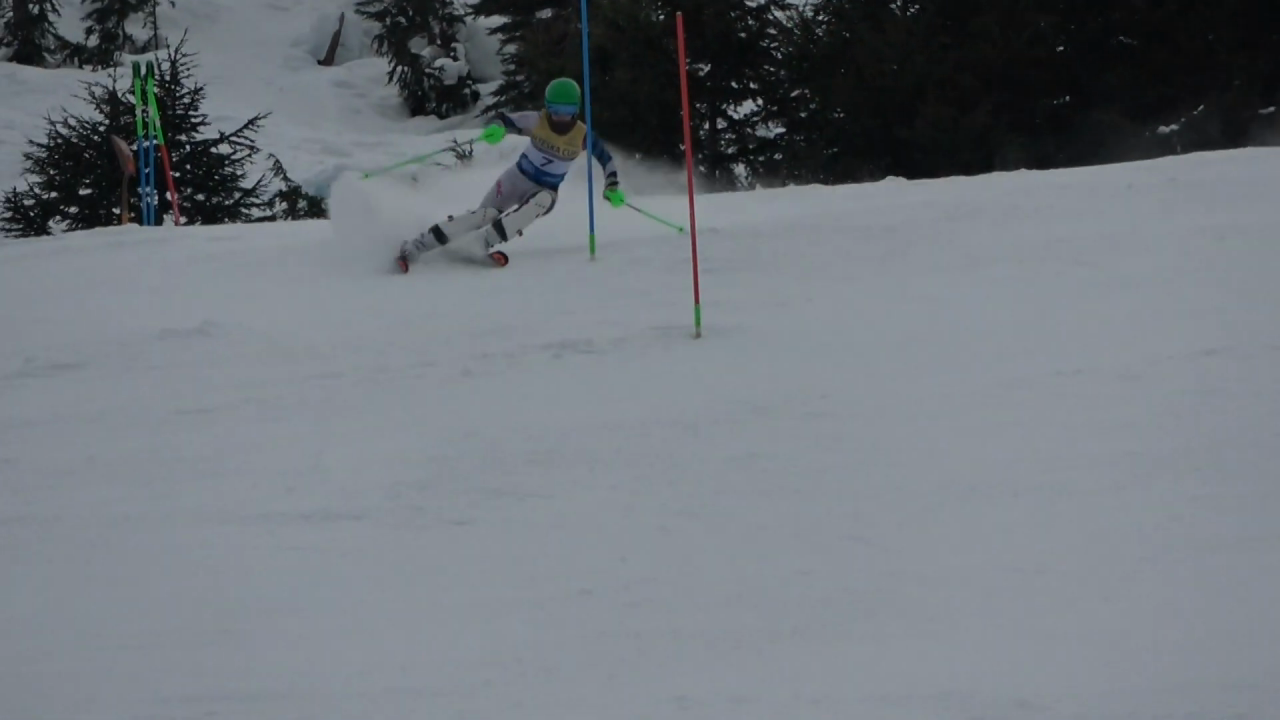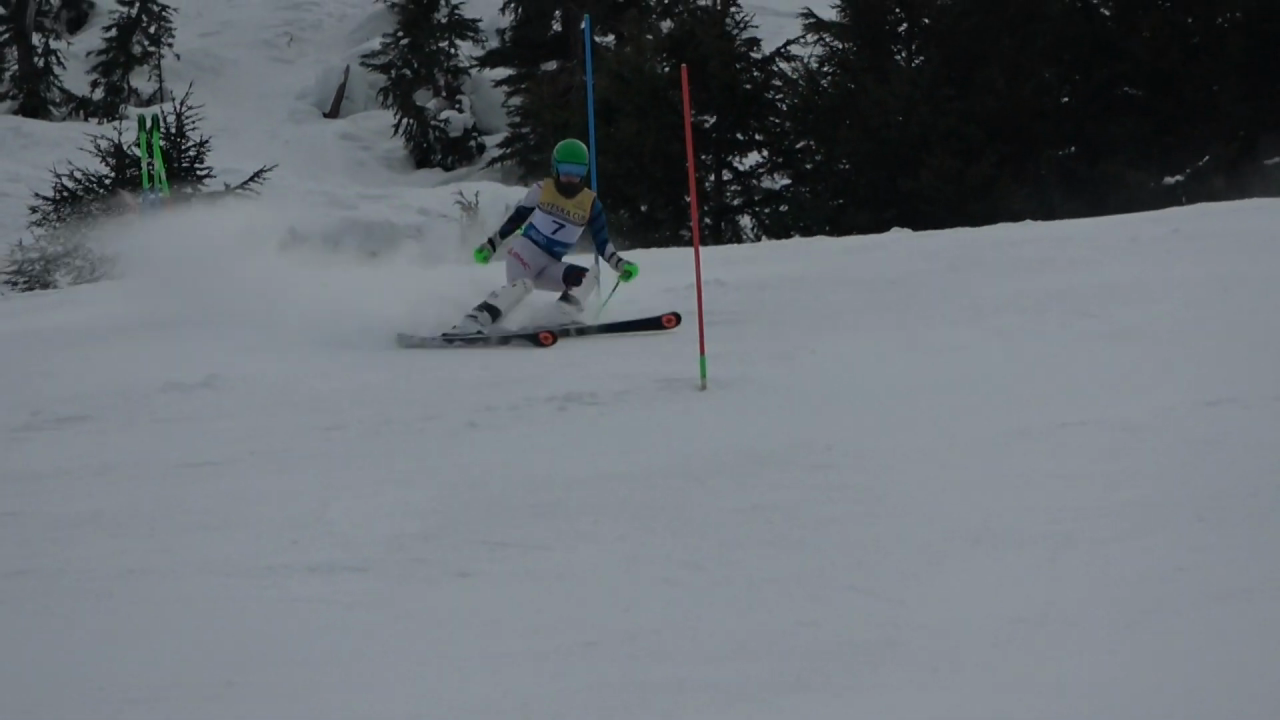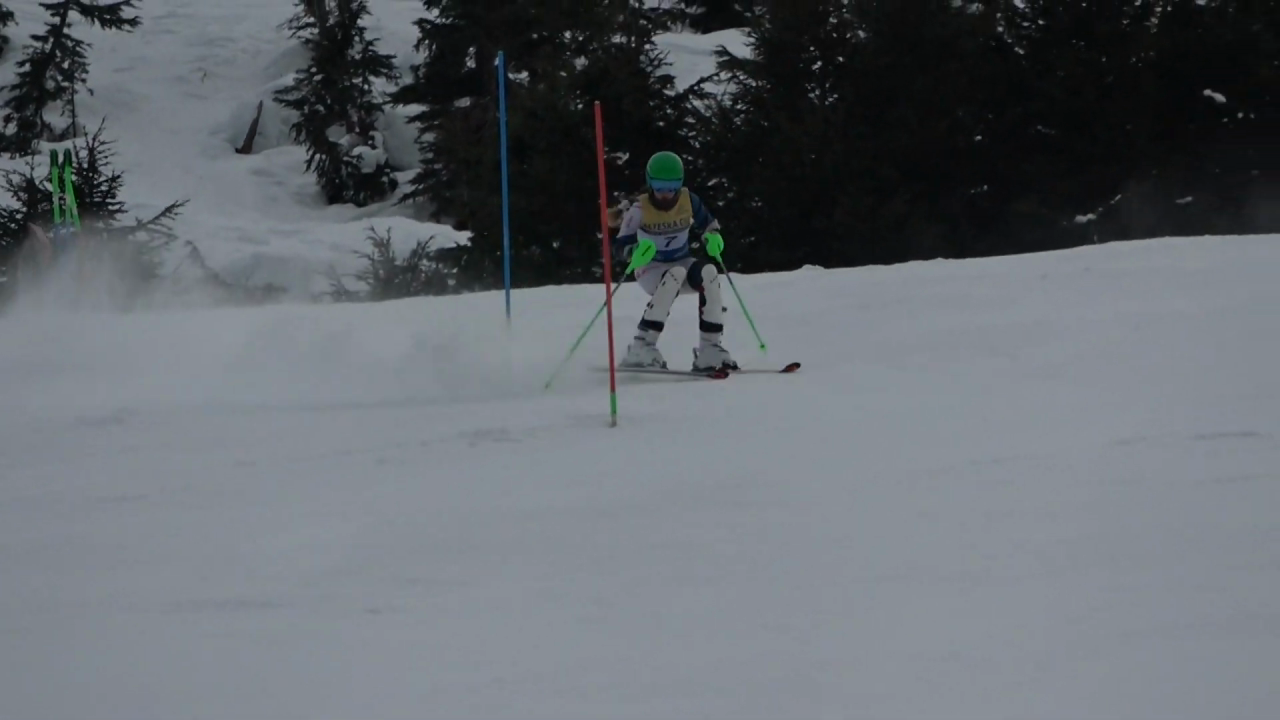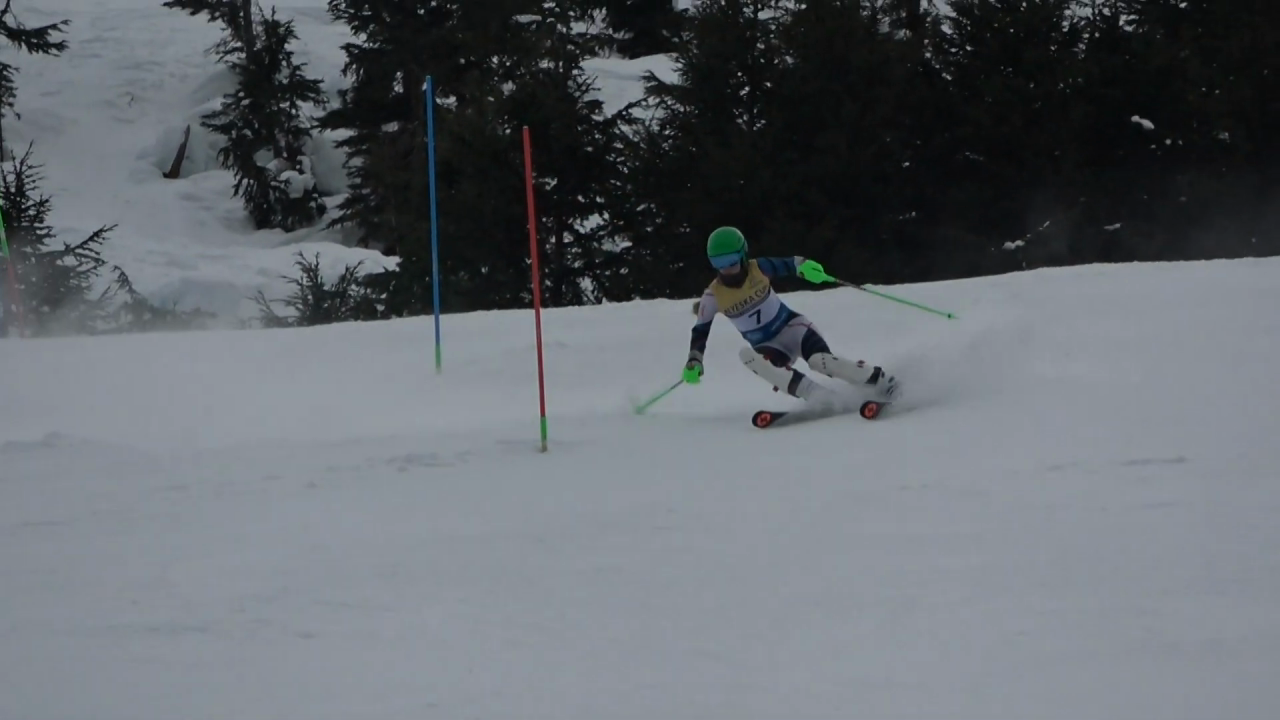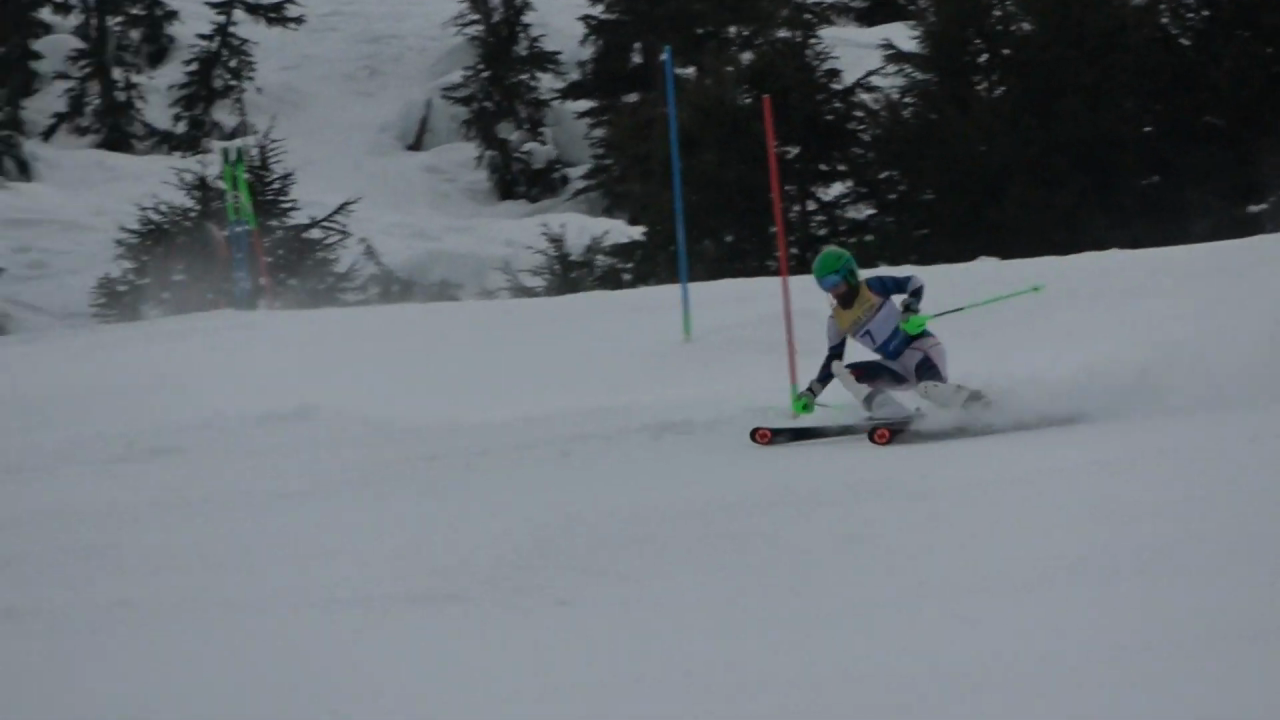
dt=0.4s
person 1, frame 1
left shoulder: (583, 136)
right shoulder: (538, 121)
left elbow: (607, 159)
right elbow: (504, 119)
left wrist: (612, 186)
right wrist: (496, 128)
left hip: (543, 192)
right hip: (517, 178)
left knee: (543, 201)
right knee: (484, 214)
left ankle: (485, 244)
right ankle: (419, 245)
person 1, frame 2
left shoulder: (591, 204)
right shoulder: (541, 189)
left elbow: (602, 242)
right elbow: (518, 216)
left wrist: (620, 265)
right wrist: (490, 244)
left hip: (548, 265)
right hip: (523, 252)
left knee: (591, 277)
right knee: (523, 285)
left ankle: (559, 320)
right ankle: (470, 325)
person 1, frame 3
left shoulder: (687, 199)
right shoulder: (639, 208)
left elbow: (710, 223)
right elbow: (621, 245)
left wrist: (713, 237)
right wrist: (636, 251)
left hip: (683, 263)
right hip: (650, 272)
left knee: (709, 272)
right knee: (676, 274)
left ankle: (710, 353)
right ankle: (641, 348)
person 1, frame 4
left shoulder: (758, 268)
right shoulder: (713, 296)
left elbow: (790, 263)
right elbow: (700, 332)
left wrist: (807, 266)
right wrist: (694, 363)
left hip: (793, 327)
right hip: (772, 348)
left knee: (821, 360)
right knee: (747, 356)
left ankle: (886, 386)
right ankle: (818, 394)
person 1, frame 5
left shoulder: (871, 286)
right shoulder: (836, 320)
left elbow: (914, 282)
right elbow: (833, 358)
left wrist: (911, 309)
right wrist: (811, 392)
left hip: (922, 348)
right hip: (898, 365)
left knee: (928, 388)
right knee: (840, 369)
right ankle: (891, 411)
